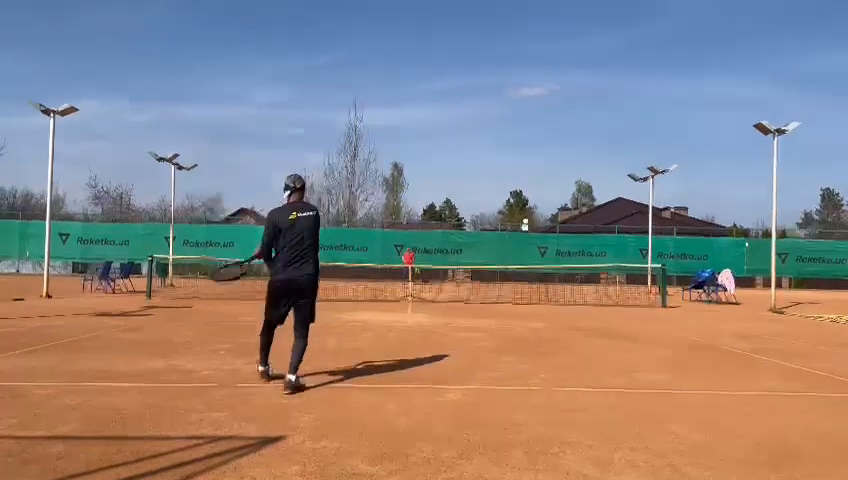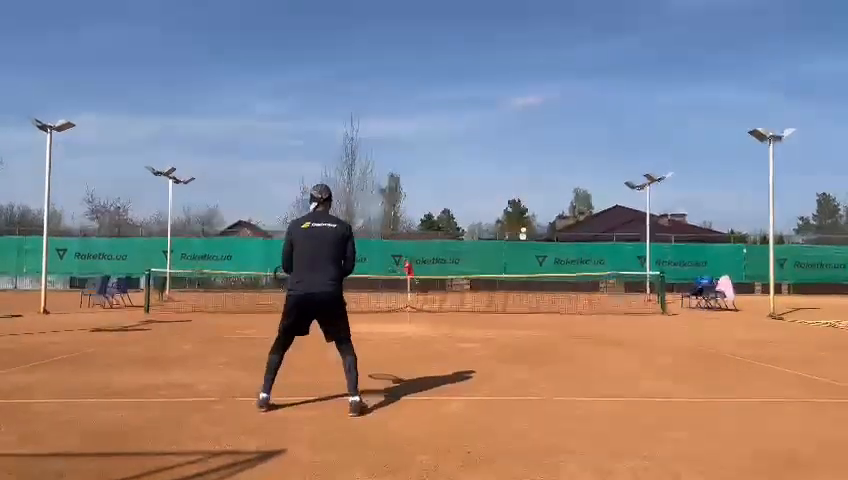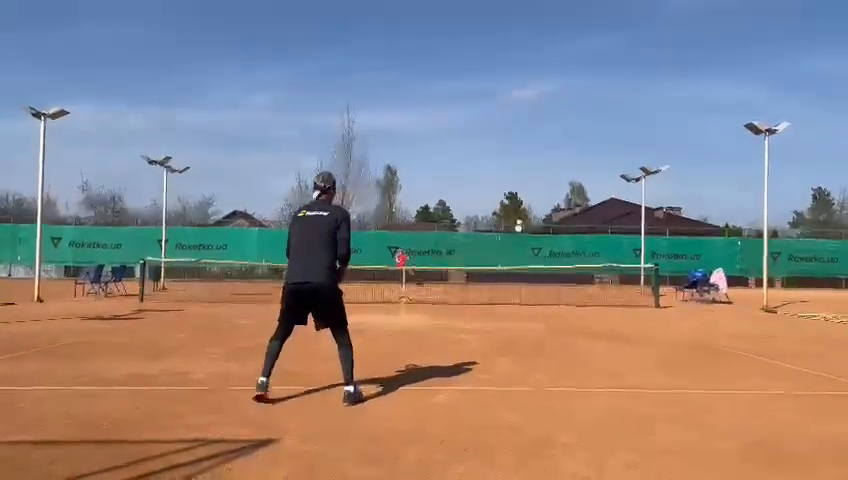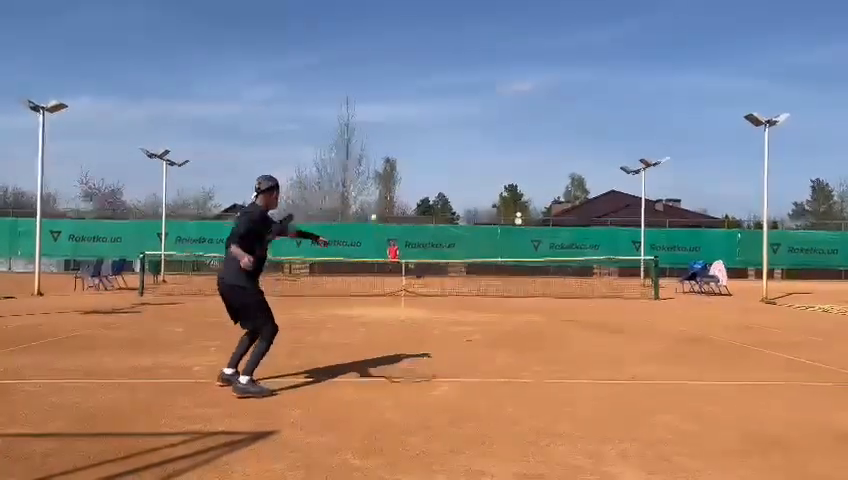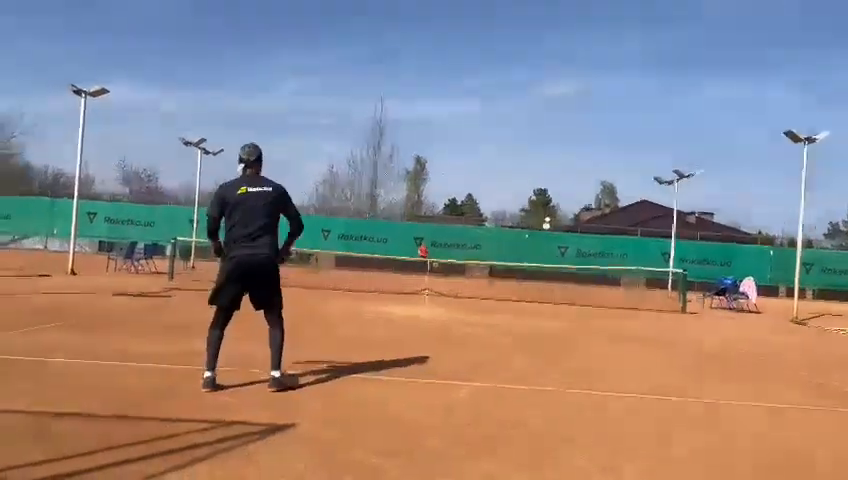
dt=1s
person 1, frame 1
left shoulder: (275, 215)
right shoulder: (314, 212)
left elbow: (265, 251)
left hip: (281, 279)
right hip: (308, 279)
left knee: (269, 325)
right knee: (301, 331)
left ankle: (263, 368)
right ankle: (292, 378)
person 1, frame 2
left shoulder: (296, 225)
right shoulder: (343, 227)
left elbow: (285, 265)
right elbow: (349, 264)
left hip: (298, 294)
right hip: (330, 295)
left knee: (280, 344)
right knee: (345, 346)
left ankle: (264, 396)
right ankle: (354, 400)
person 1, frame 3
left shoulder: (299, 214)
right shoulder: (340, 214)
left elbow: (289, 251)
right elbow: (344, 252)
right wrist: (340, 272)
left hip: (293, 282)
right hip: (323, 283)
left knee: (281, 332)
right knee: (341, 335)
left ankle: (263, 381)
right ankle: (350, 390)
person 1, frame 4
left shoulder: (262, 216)
right shoulder: (252, 213)
left elbow: (282, 229)
right elbow: (231, 242)
left wrist: (314, 237)
right wrist: (242, 256)
left hip: (232, 281)
right hip: (238, 282)
left knee: (256, 328)
right knee: (269, 328)
left ankle: (229, 372)
right ankle: (245, 381)
person 1, frame 5
left shoulder: (226, 189)
right shoulder: (276, 190)
left elbow: (211, 227)
right elbow: (297, 224)
left wrist: (220, 250)
right wrist: (285, 248)
left hip: (235, 260)
right hip: (266, 261)
left knee: (220, 318)
right knee: (274, 318)
left ankle: (208, 375)
right ankle: (276, 374)
